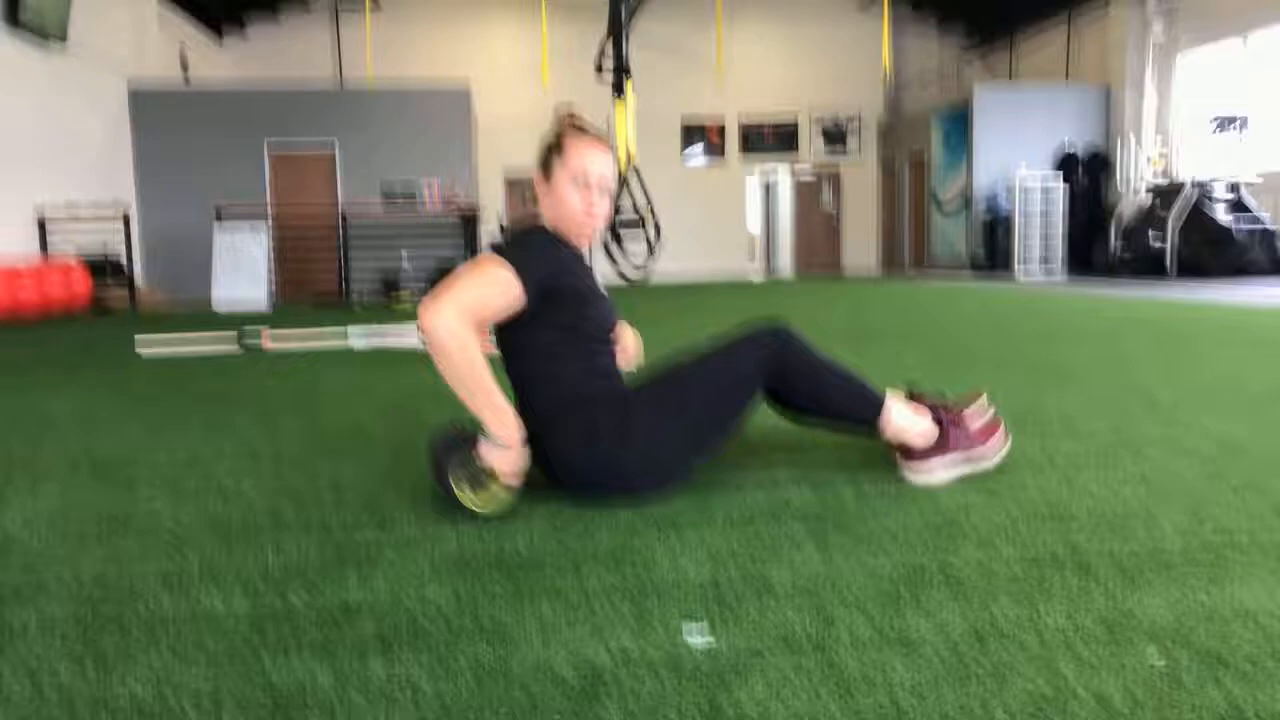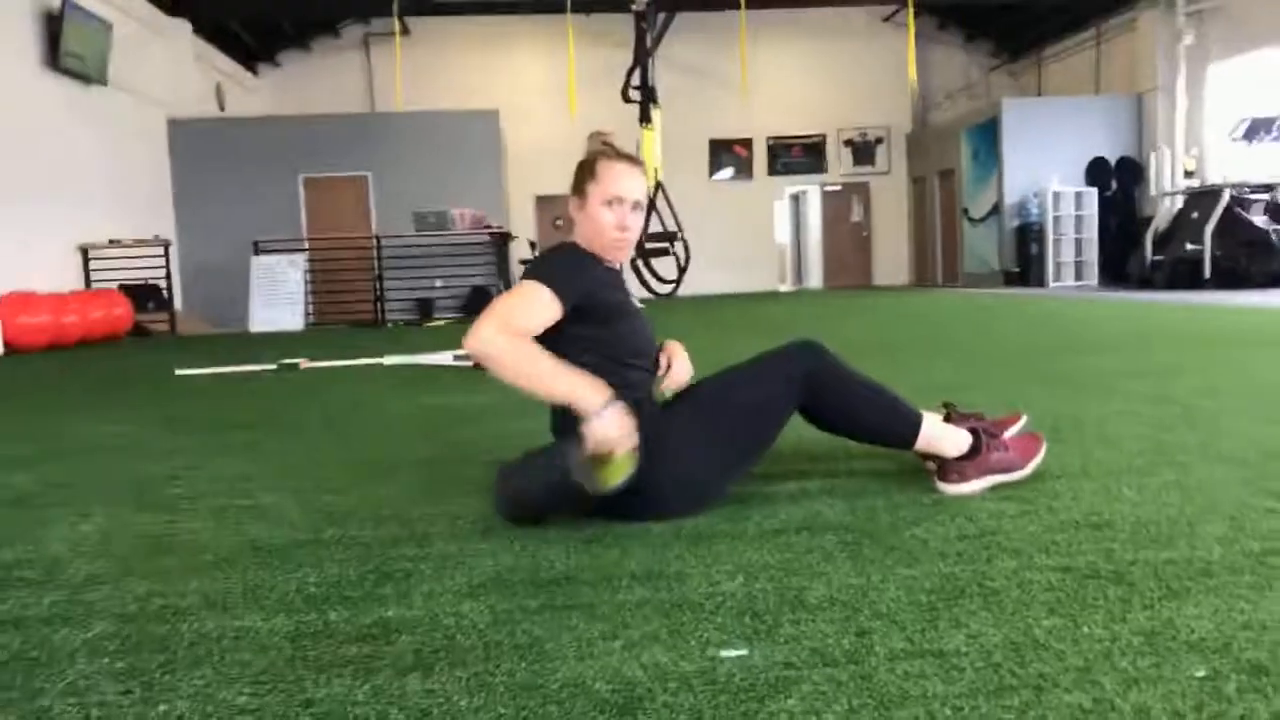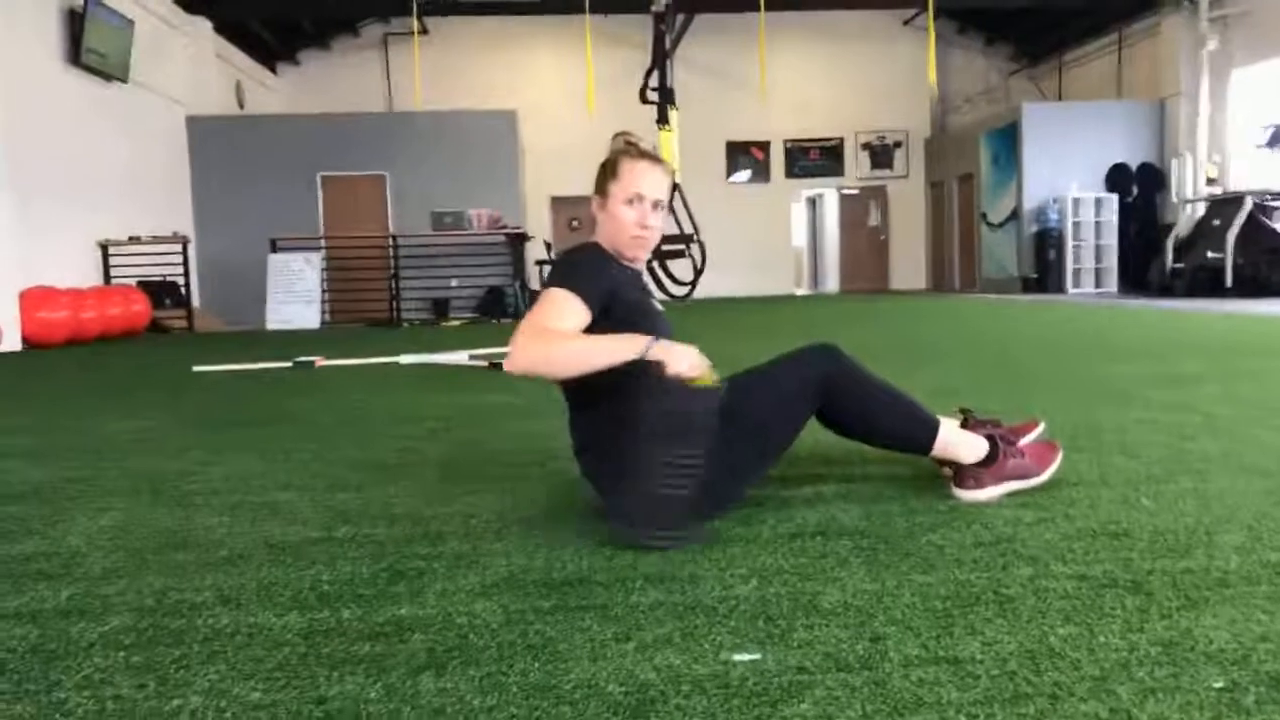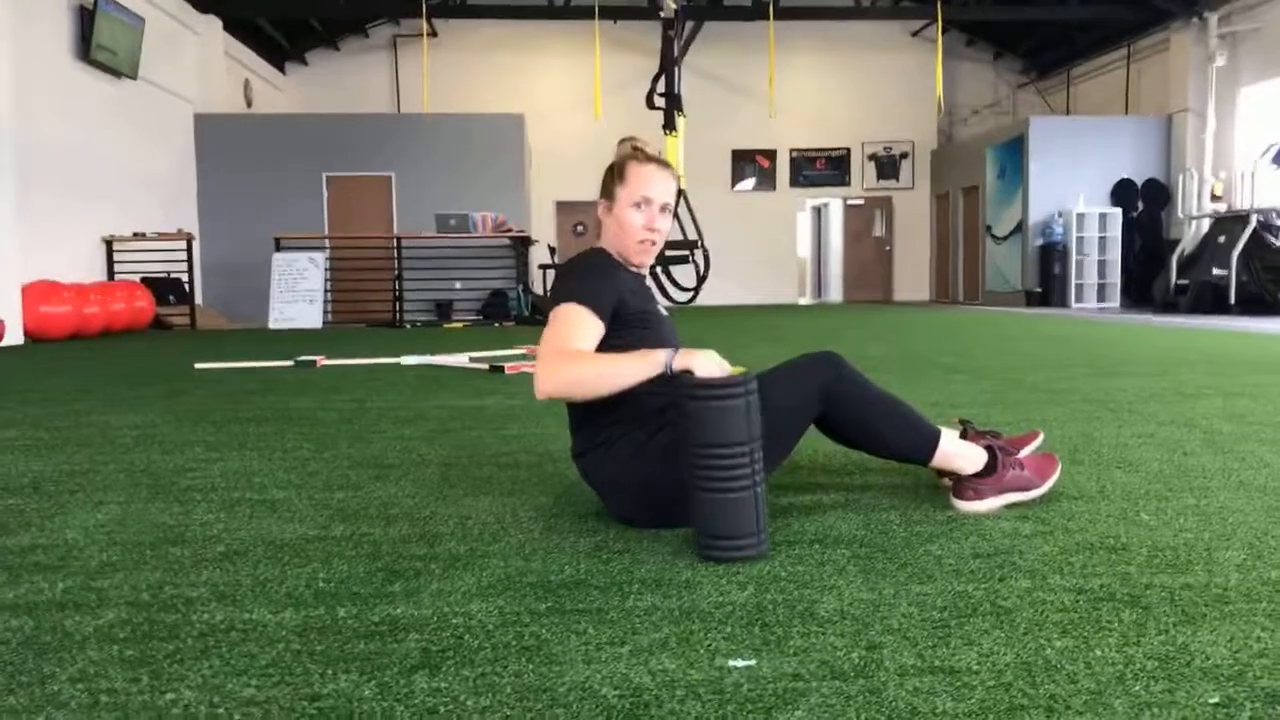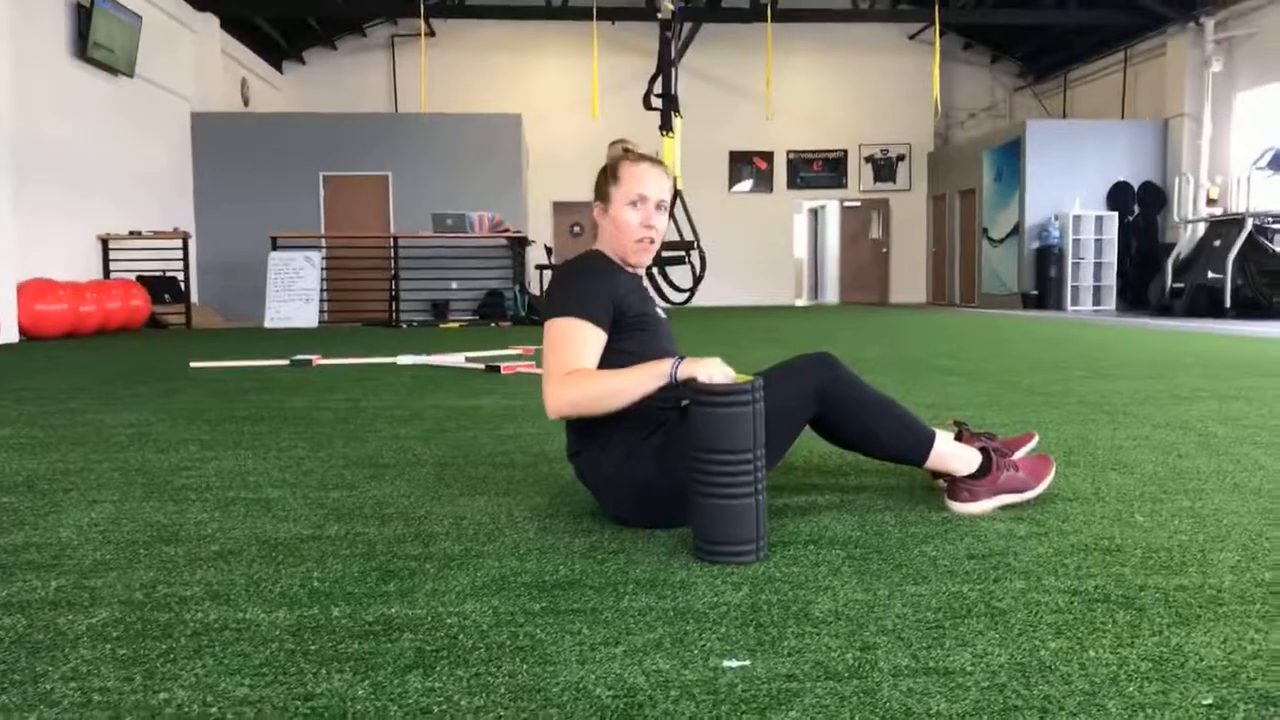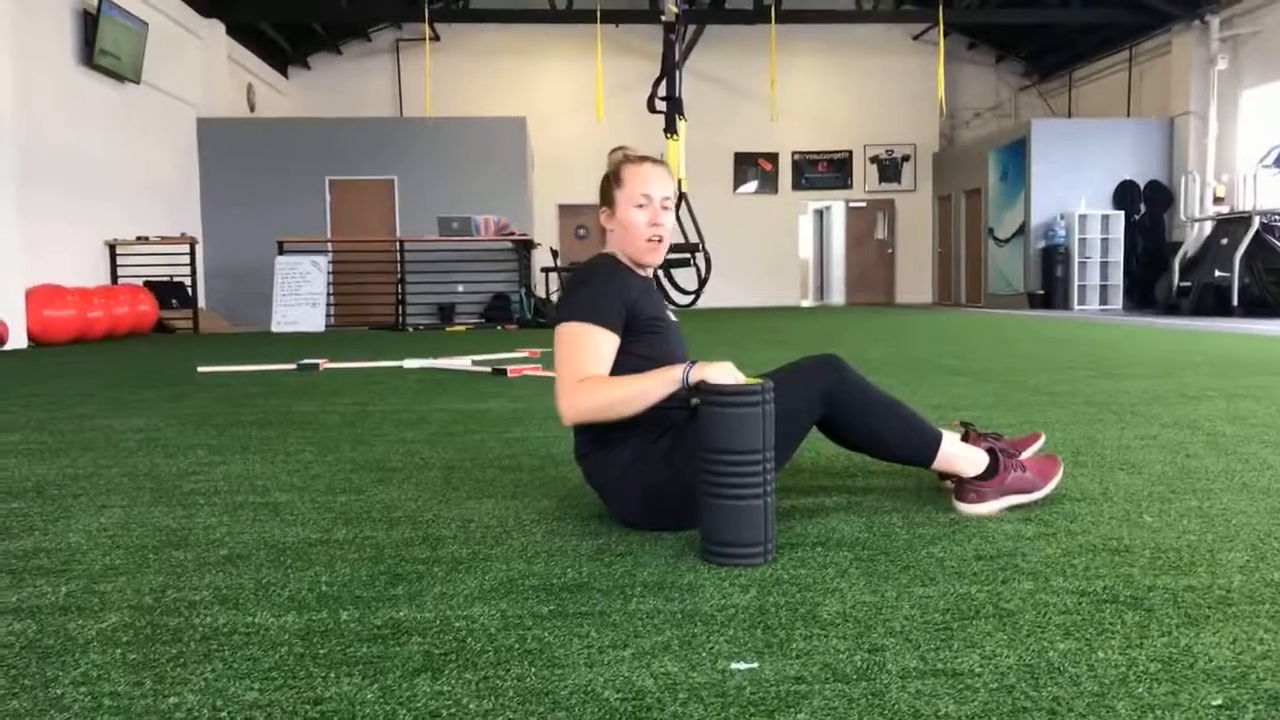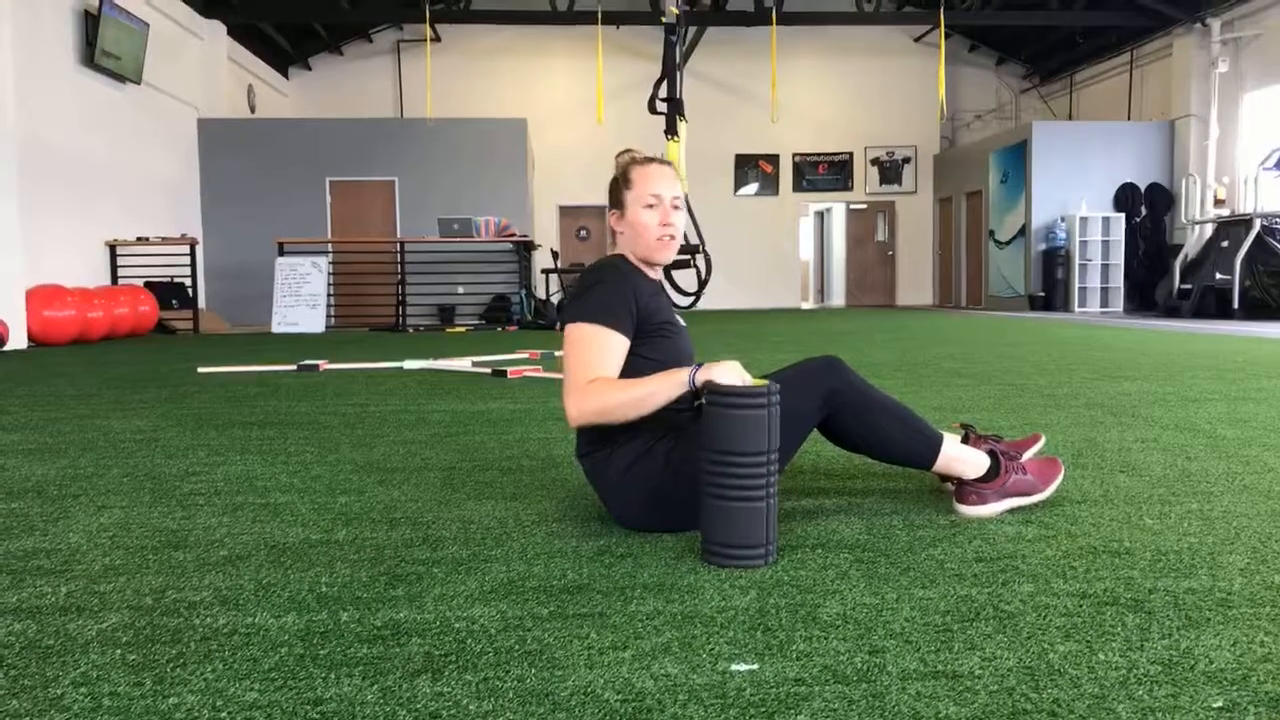
dt=0.2s
person 1, frame 1
left shoulder: (560, 257)
right shoulder: (535, 251)
right elbow: (440, 317)
left wrist: (618, 333)
right wrist: (502, 427)
left hip: (600, 443)
right hip: (605, 453)
left knee: (763, 356)
right knee: (769, 350)
left ankle: (915, 421)
right ankle: (926, 439)
person 1, frame 2
left shoulder: (598, 275)
right shoulder: (567, 268)
right elbow: (486, 337)
left wrist: (667, 353)
right wrist: (594, 400)
left hip: (645, 457)
right hip: (640, 472)
left knee: (793, 373)
right knee: (802, 364)
left ankle: (947, 432)
right ankle: (963, 451)
person 1, frame 3
left shoulder: (620, 274)
right shoulder: (588, 268)
right elbow: (525, 351)
left wrist: (682, 362)
right wrist: (649, 347)
left knee: (812, 376)
right knee: (820, 366)
left ankle: (963, 436)
right ankle: (978, 456)
person 1, frame 4
left shoulder: (624, 280)
right shoulder: (592, 275)
right elbow: (551, 376)
left wrist: (699, 374)
right wrist: (673, 358)
left hip: (654, 460)
right hip: (646, 476)
left knee: (816, 380)
right knee: (822, 376)
left ankle: (964, 447)
right ankle: (978, 468)
person 1, frame 5
left shoulder: (623, 281)
right shoulder: (588, 279)
right elbow: (561, 394)
left wrist: (692, 379)
right wrist: (679, 368)
left hip: (650, 462)
right hip: (642, 479)
left knee: (812, 381)
right knee: (818, 377)
left ankle: (958, 449)
right ankle: (973, 470)
person 1, frame 6
left shoulder: (635, 284)
right shoulder: (599, 284)
right elbow: (575, 402)
left wrist: (699, 381)
right wrist: (689, 373)
left hip: (658, 464)
right hip: (649, 482)
left knee: (819, 382)
right knee: (824, 378)
left ankle: (965, 449)
right ankle: (980, 471)
person 1, frame 7
left shoulder: (643, 286)
right shoulder: (610, 285)
right elbow: (582, 404)
left wrist: (706, 383)
right wrist: (695, 375)
left hip: (661, 466)
right hip: (650, 482)
left knee: (821, 383)
right knee: (825, 380)
left ankle: (966, 451)
right ankle: (982, 474)
